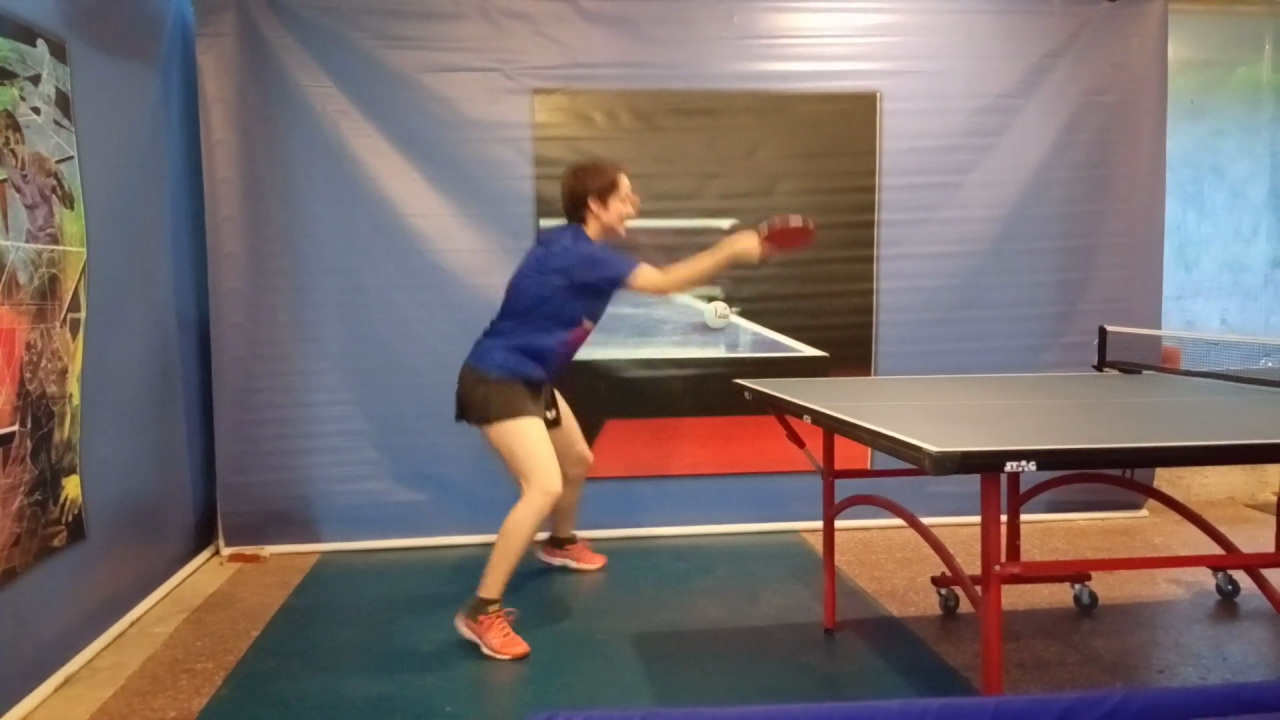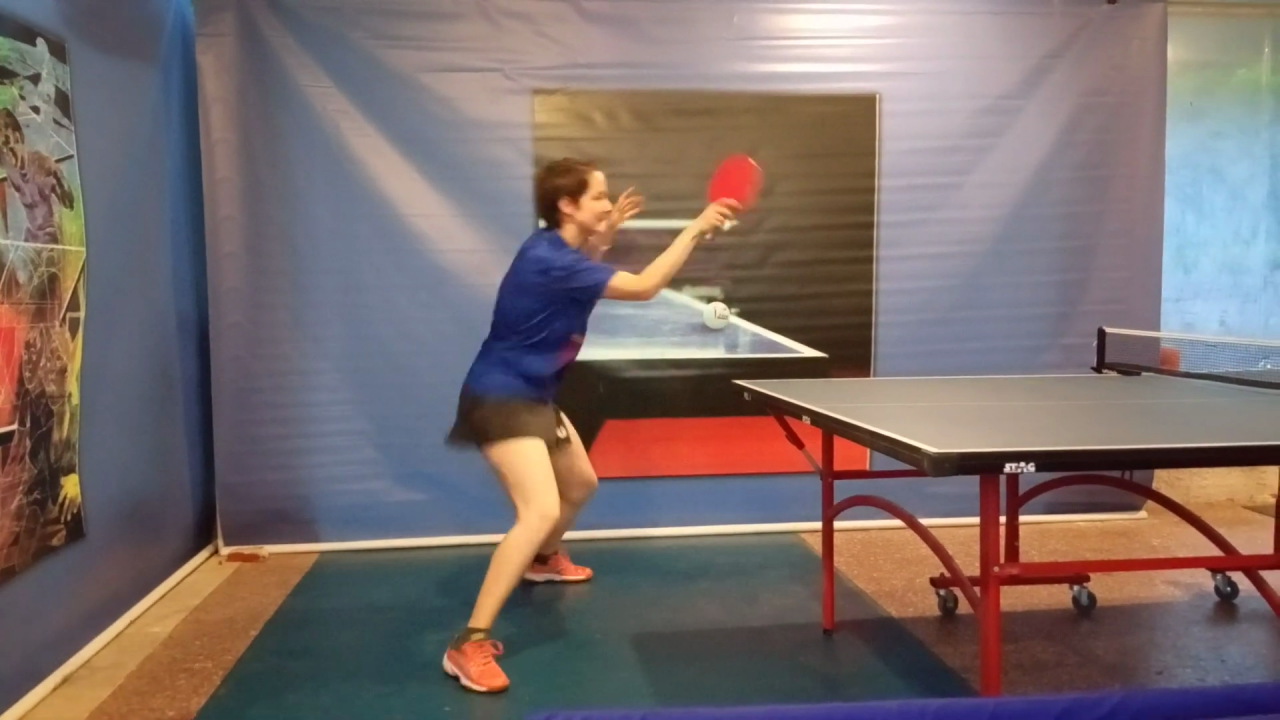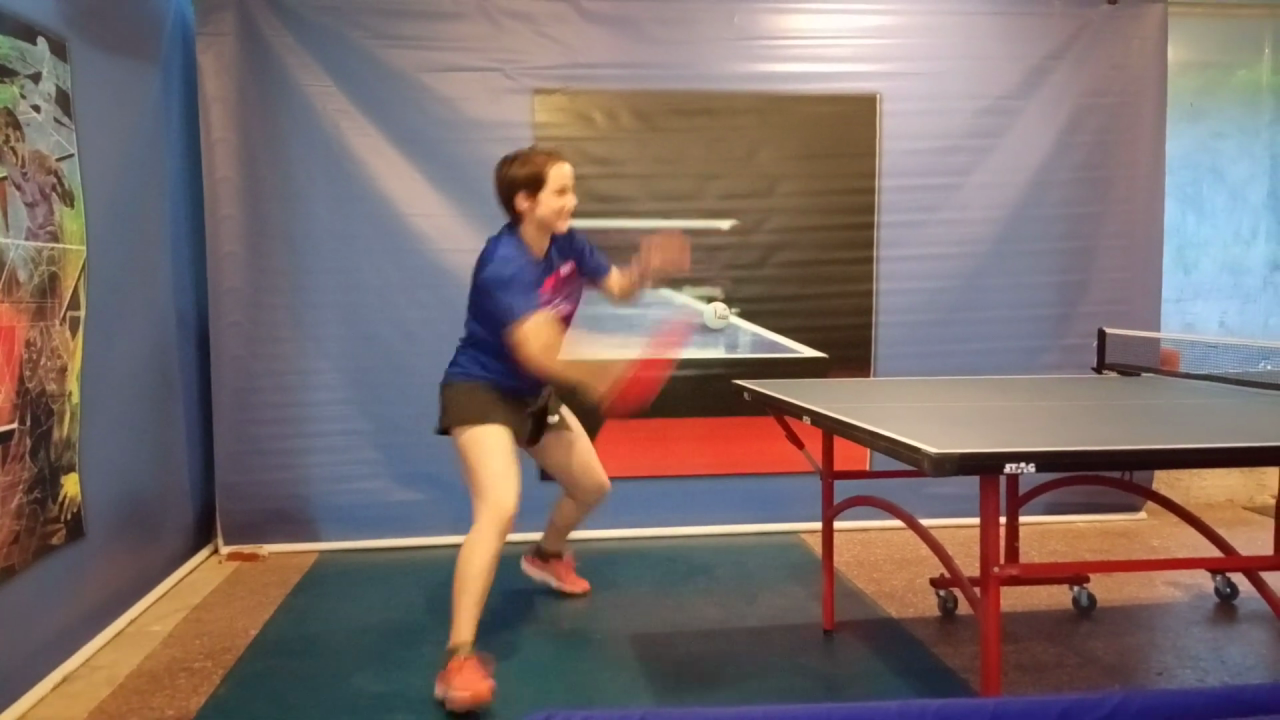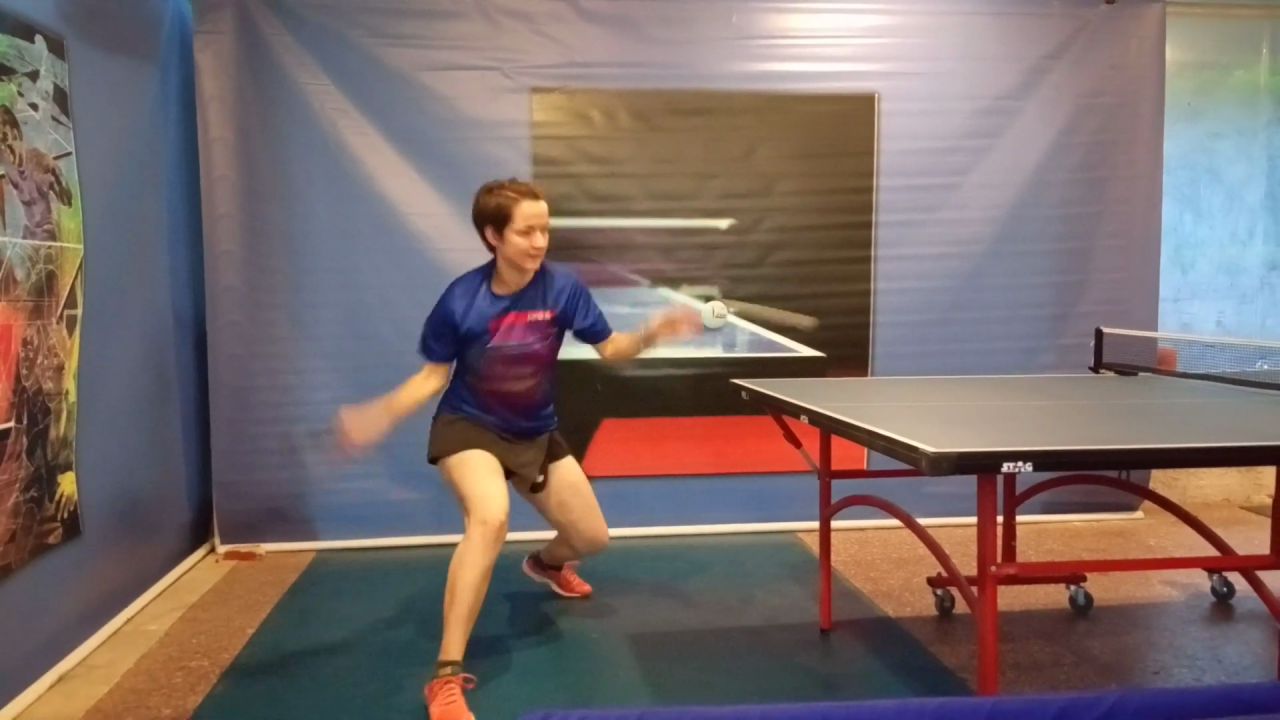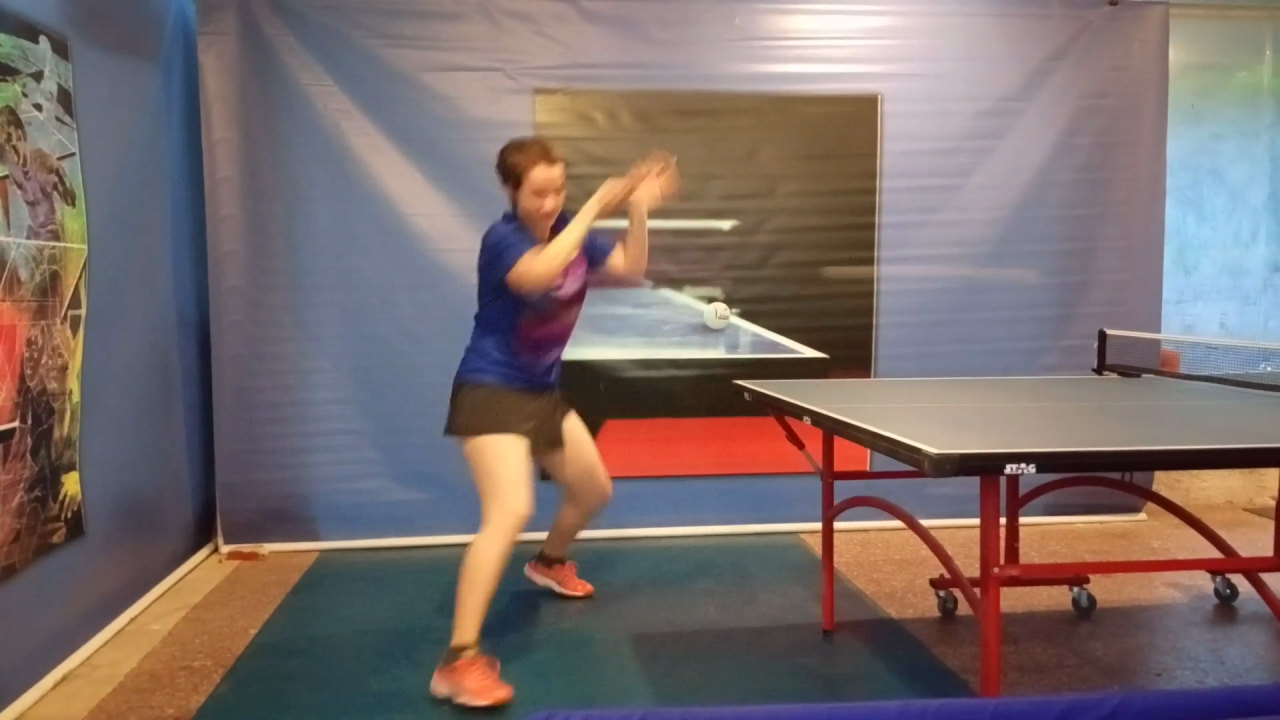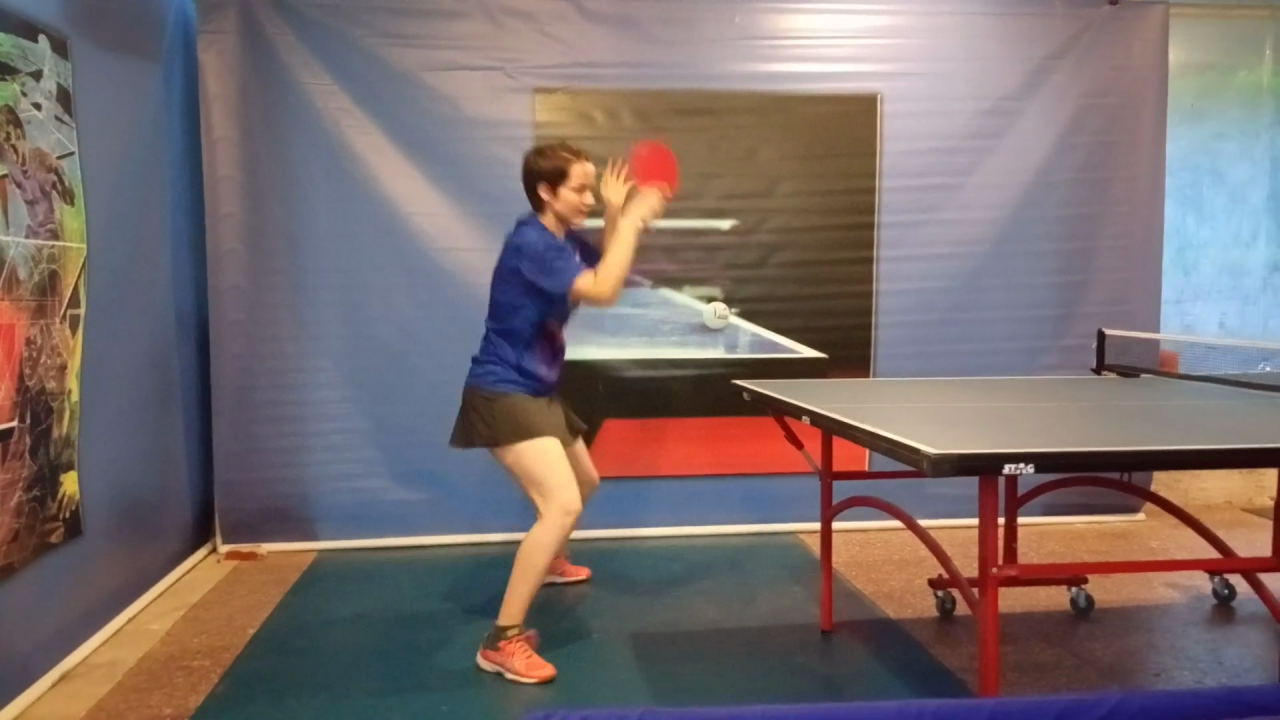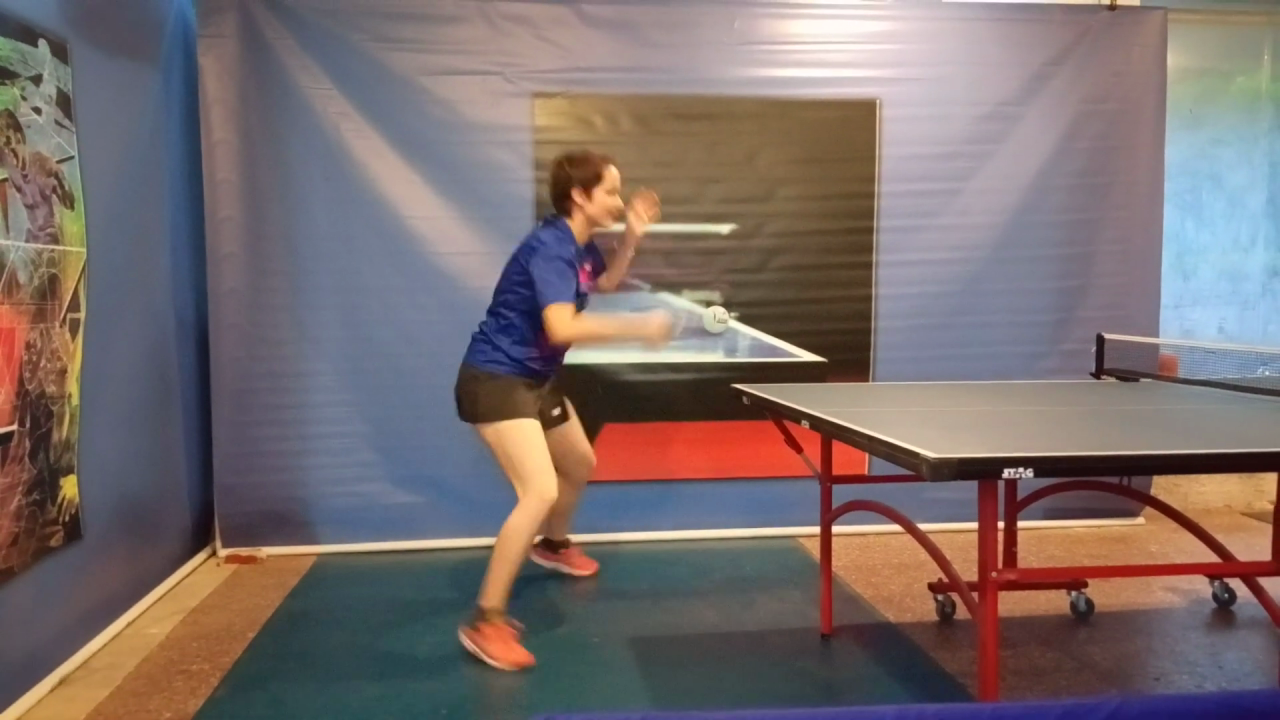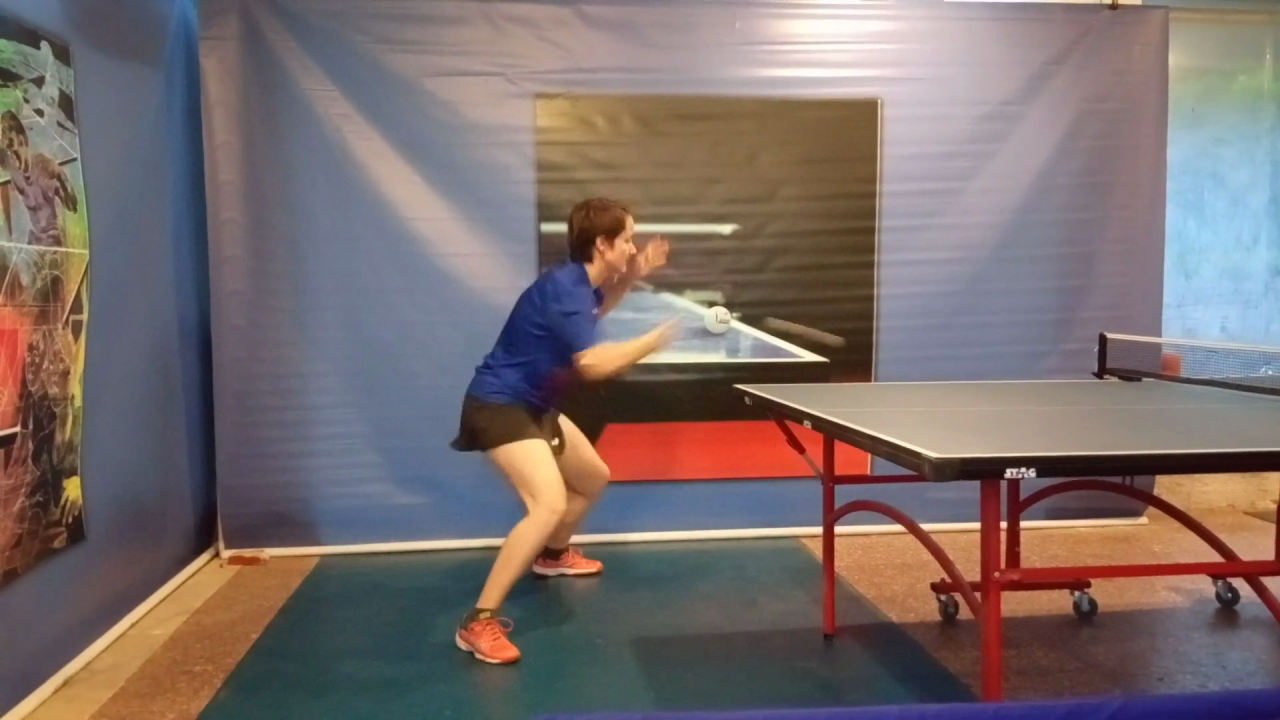
dt=0.2s
person 1, frame 1
left shoulder: (568, 243)
right shoulder: (575, 252)
right elbow: (663, 283)
left wrist: (615, 237)
right wrist: (731, 249)
left hip: (529, 378)
right hip: (495, 380)
left knee: (579, 462)
right knee: (545, 487)
left ankle: (559, 543)
right ankle: (481, 611)
person 1, frame 2
left shoulder: (559, 250)
right shoulder: (551, 260)
left elbow: (587, 271)
right elbow: (642, 286)
left wrist: (606, 234)
right wrist: (696, 228)
left hip: (530, 396)
right hip: (500, 400)
left knee: (581, 483)
right knee: (539, 514)
left ankle: (543, 560)
right ankle: (469, 642)
person 1, frame 3
left shoulder: (567, 242)
right shoulder: (502, 263)
left elbow: (617, 288)
right elbow: (536, 349)
left wrist: (647, 268)
right wrist: (600, 376)
left hip: (534, 394)
right hip: (479, 391)
left knee: (592, 488)
right knee: (499, 507)
left ankle: (547, 556)
right ankle: (460, 657)
person 1, frame 4
left shoulder: (563, 287)
right shoulder: (459, 300)
left elbow: (611, 350)
right elbow: (432, 377)
left wrist: (650, 335)
right wrist: (379, 416)
left hip: (536, 433)
right hip: (469, 429)
left knee: (591, 536)
right knee: (490, 520)
left ankle: (547, 563)
right ankle: (446, 674)
person 1, frame 5
left shoulder: (573, 234)
right shoulder: (501, 238)
left elbow: (631, 267)
right elbow: (539, 274)
left wrist: (637, 208)
right wrist: (591, 209)
left hip: (543, 394)
right hip: (489, 394)
left knee: (595, 490)
right knee: (510, 511)
left ankle: (550, 561)
right ankle: (461, 659)
person 1, frame 6
left shoulder: (565, 238)
right shoulder: (530, 245)
left elbow: (606, 270)
right elbow: (603, 291)
left wrist: (618, 213)
right wrist: (633, 218)
left hip: (538, 392)
right hip: (504, 396)
left knee: (585, 483)
right knee: (562, 507)
left ankle: (547, 559)
right ankle: (503, 639)
person 1, frame 7
left shoulder: (579, 244)
right shoulder: (548, 248)
left elbow: (605, 284)
right elbow: (563, 329)
left wrist: (631, 234)
right wrist: (636, 327)
left hip: (534, 378)
right hip: (497, 377)
left knee: (580, 467)
right knee: (541, 493)
left ankle: (552, 545)
right ankle: (486, 621)
person 1, frame 8
left shoulder: (583, 282)
right shoulder: (566, 291)
left elbow: (597, 310)
right elbow: (596, 364)
left wrist: (633, 275)
right wrist: (654, 340)
left hip: (532, 405)
right hip: (499, 407)
left knee: (594, 478)
right knee: (549, 505)
left ankle: (554, 554)
right ankle: (480, 621)
